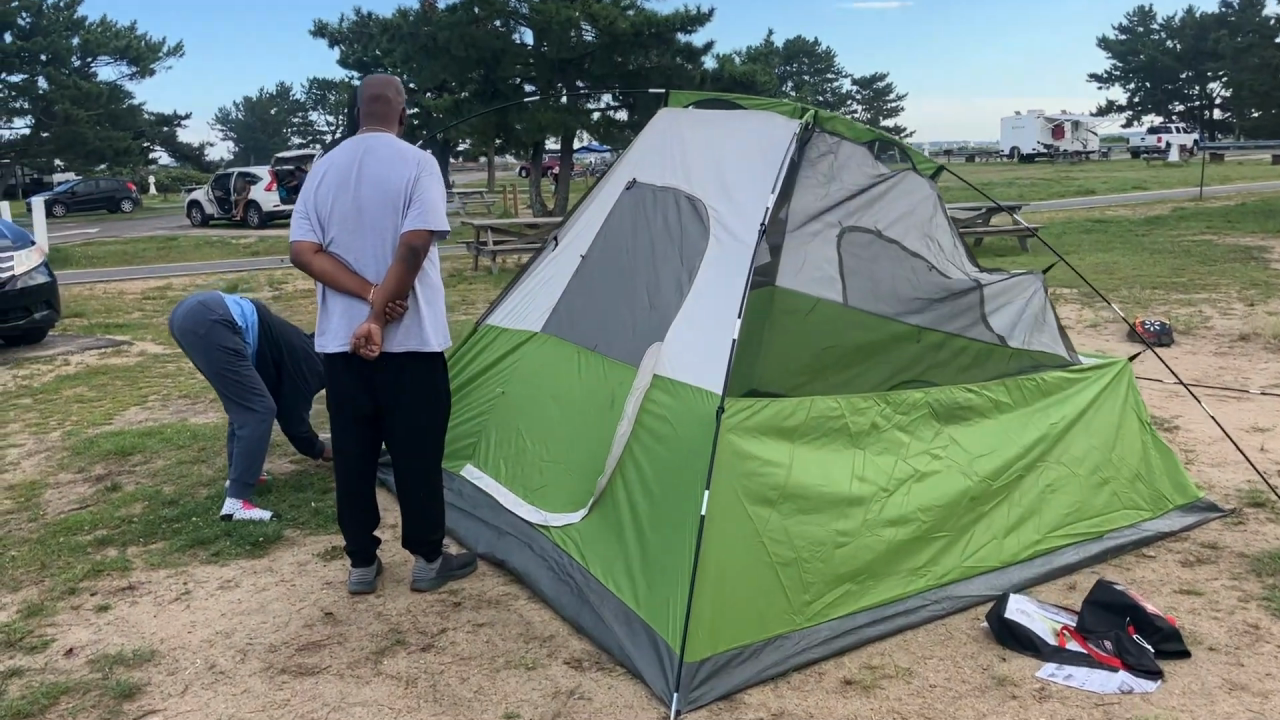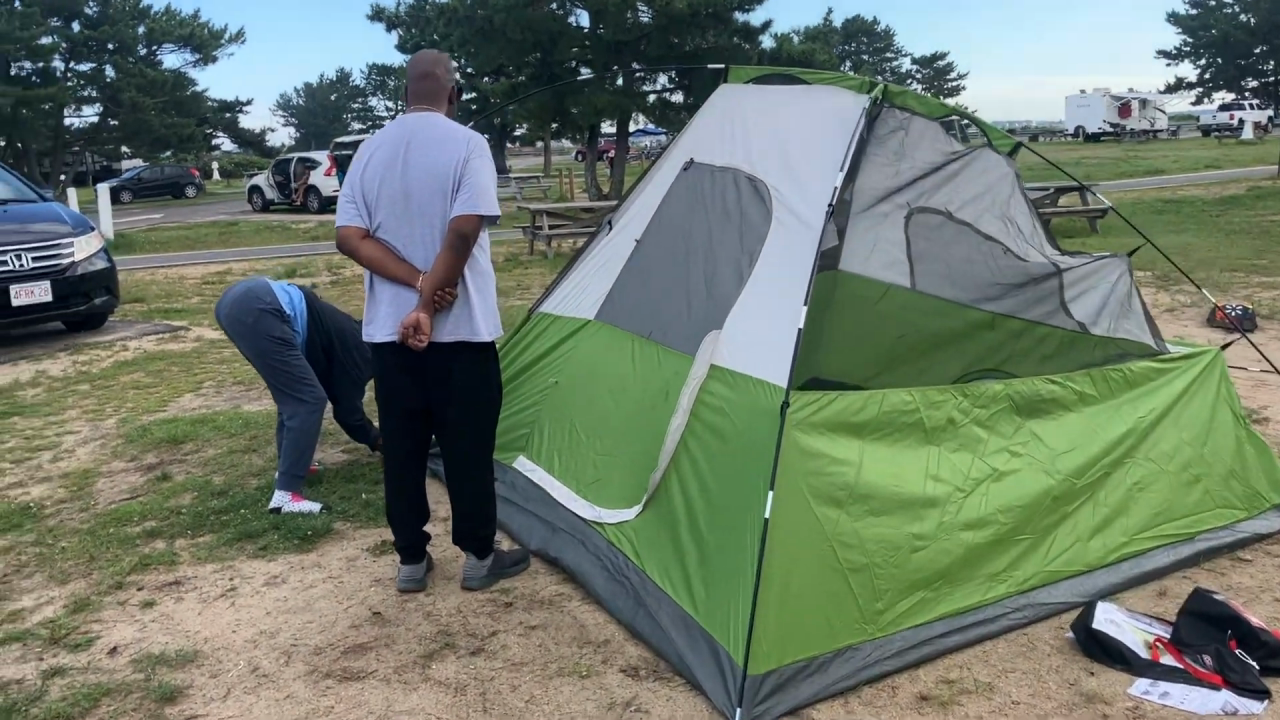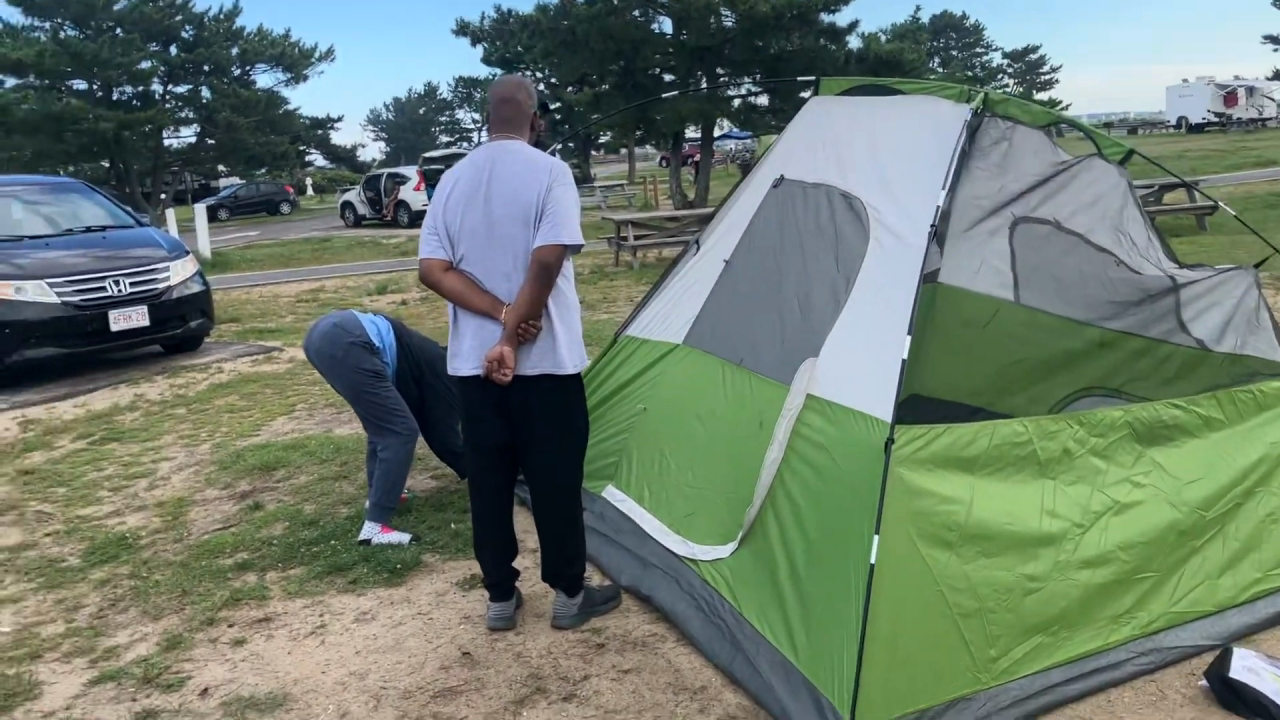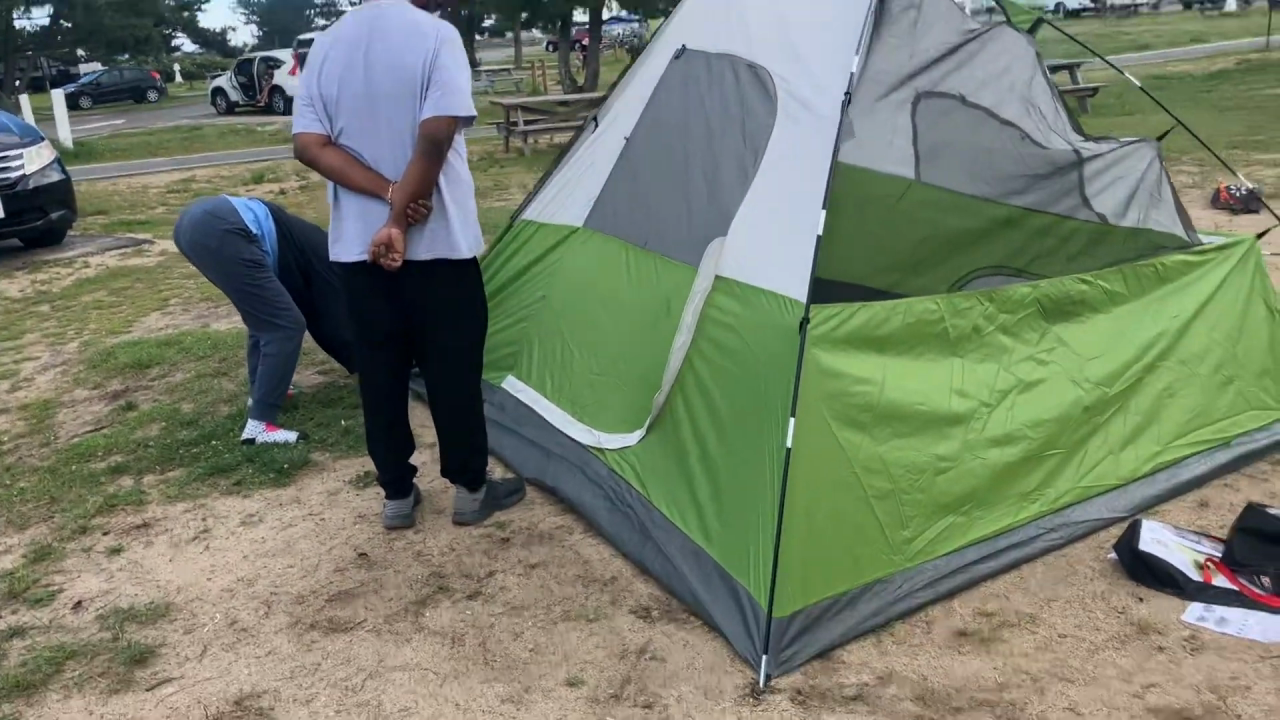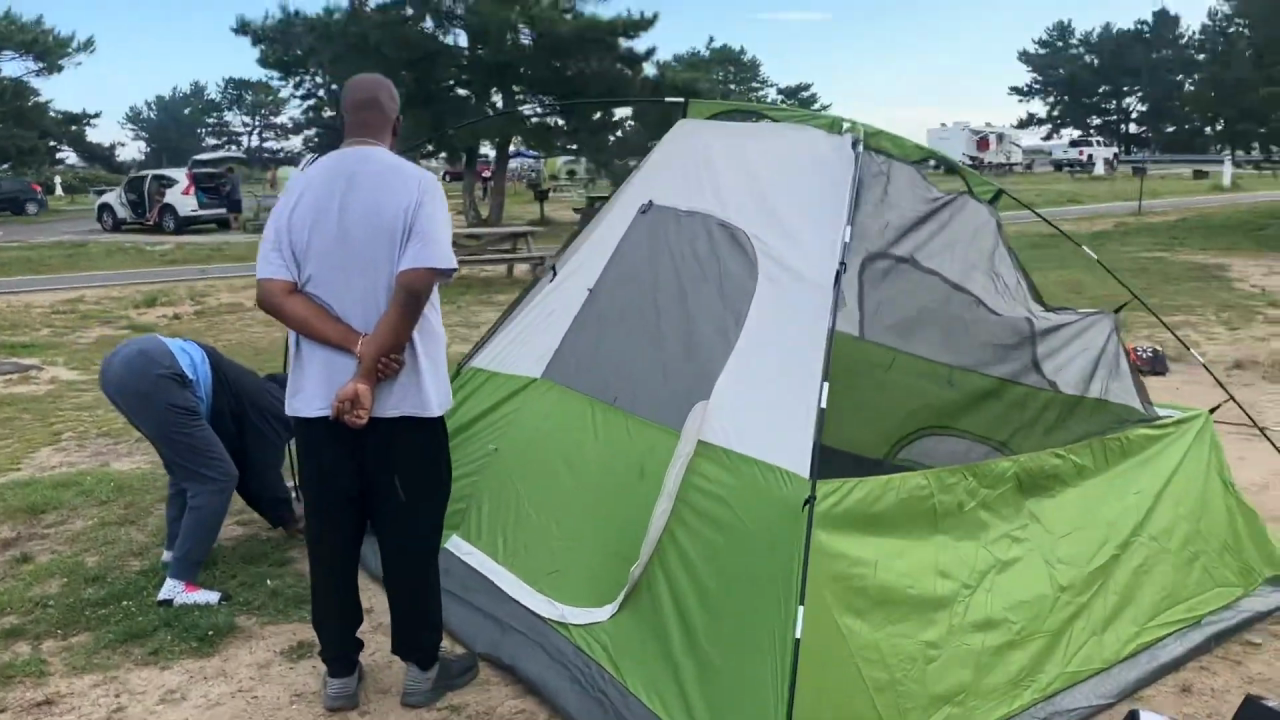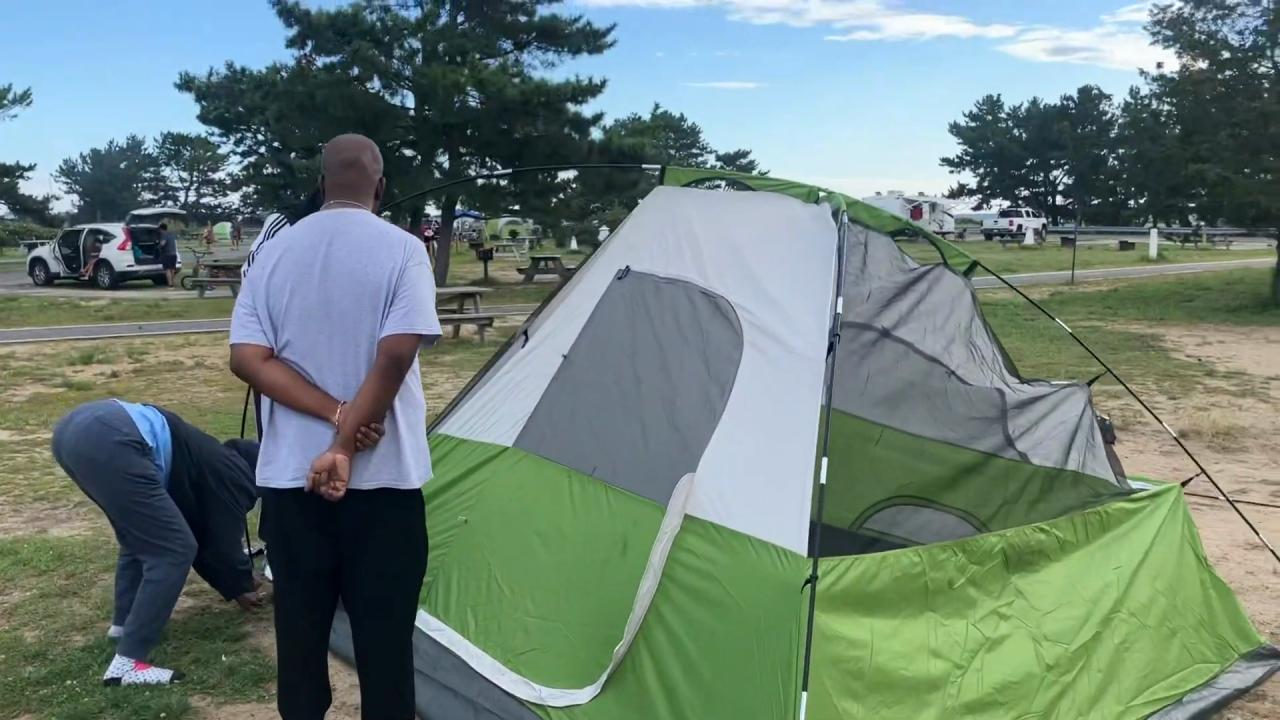
dt=0.5s
person 1, frame 1
left shoulder: (324, 167)
right shoulder: (417, 163)
left elbow: (303, 251)
right elbow: (414, 246)
left wrist: (368, 296)
right wrist: (380, 314)
left hip: (340, 340)
right hip: (409, 339)
left knee: (353, 453)
right knee: (418, 452)
left ankle: (362, 562)
right ankle: (428, 559)
person 1, frame 2
left shoulder: (370, 149)
right shoulder: (466, 144)
left elbow: (349, 237)
right elbow: (463, 231)
left wrist: (418, 284)
right wrist: (430, 301)
left hip: (388, 329)
right hip: (458, 327)
left knee: (402, 446)
right knee: (468, 445)
left ankle: (411, 560)
right ankle: (479, 557)
person 1, frame 3
left shoulder: (452, 180)
right shoulder: (549, 172)
left elbow: (433, 271)
right elbow: (546, 262)
left wrist: (501, 317)
right wrist: (513, 336)
left hip: (472, 363)
right hip: (544, 361)
left knee: (488, 482)
right knee: (556, 481)
left ankle: (500, 597)
right ankle: (569, 594)
person 1, frame 4
left shoulder: (327, 45)
left elbow: (309, 144)
right elbow: (436, 134)
left wrist: (388, 195)
right wrist: (399, 218)
left hip: (357, 246)
right hip: (436, 242)
left knee: (379, 372)
right knee: (453, 369)
left ankle: (397, 494)
right ankle: (470, 488)
person 1, frame 5
left shoulder: (299, 189)
right shoulder: (418, 185)
left elbow: (273, 294)
right elbow: (414, 287)
left wrist: (356, 348)
right wrist: (369, 372)
left hip: (318, 403)
right hip: (404, 403)
left knee: (331, 540)
right knee: (410, 539)
left ankle: (340, 673)
right ankle: (421, 668)
person 1, frame 6
left shoulder: (276, 250)
right shoulder: (401, 249)
left elbow: (246, 358)
right elbow: (396, 354)
left wrist: (335, 415)
right wrist: (345, 444)
left hip: (290, 473)
right hip: (380, 473)
left knee: (299, 618)
right knee: (384, 619)
person 2, frame 1
right shoulder: (307, 365)
left elbow: (288, 415)
right wrist: (321, 450)
left hip: (189, 311)
right hip: (216, 323)
left knee: (245, 407)
right knee: (259, 410)
left ankle: (238, 476)
right ankle: (236, 503)
person 2, frame 2
left shoulder: (346, 333)
right shoulder: (356, 350)
right elbow: (348, 411)
right wrist: (378, 441)
left hip: (236, 300)
right hip: (261, 311)
left knee: (293, 395)
right knee: (308, 400)
left ankle: (287, 465)
right ankle: (285, 496)
person 2, frame 3
left shoulder: (435, 362)
right shoulder: (443, 376)
left elbow: (433, 428)
right elbow: (445, 437)
left hip: (326, 332)
right hip: (346, 344)
left knee: (384, 424)
right knee: (400, 432)
left ankle: (378, 496)
right ankle: (375, 527)
person 2, frame 4
left shoulder: (316, 248)
right shoulder: (329, 260)
left elbow: (320, 320)
right elbow: (335, 327)
right hip: (221, 231)
left knee: (266, 318)
right knee: (285, 326)
left ankle: (260, 393)
right ankle: (260, 426)
person 2, frame 5
left shoulder: (261, 395)
right shoulder: (269, 411)
left elbow: (241, 465)
right elbow: (262, 477)
left wrist: (280, 513)
right wrist: (287, 520)
right hip: (155, 374)
left knee: (188, 467)
right knee: (214, 479)
left ankle: (176, 549)
right ankle: (178, 585)
person 2, frame 6
left shoulder: (213, 462)
right shoulder: (232, 478)
left elbow: (203, 537)
right elbow: (224, 546)
left wrist: (235, 585)
right wrist: (242, 587)
right hip: (111, 443)
left knee: (142, 537)
right knee: (173, 551)
left ankle: (124, 622)
